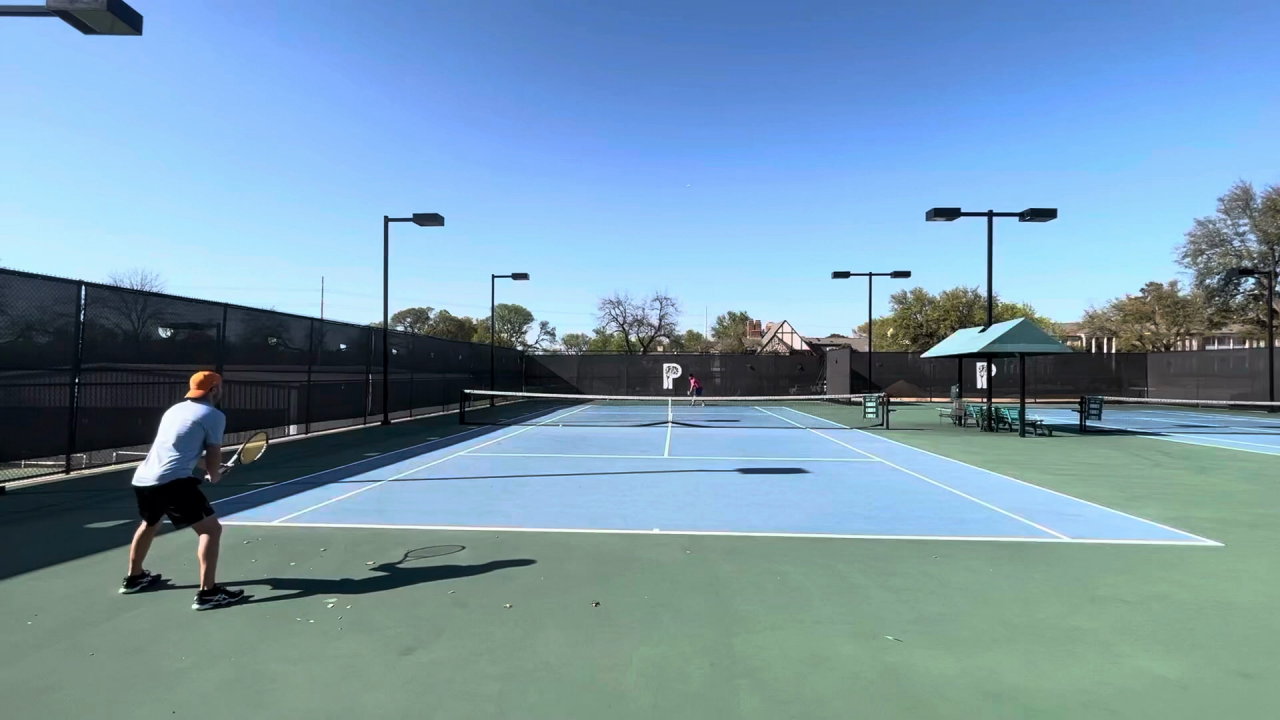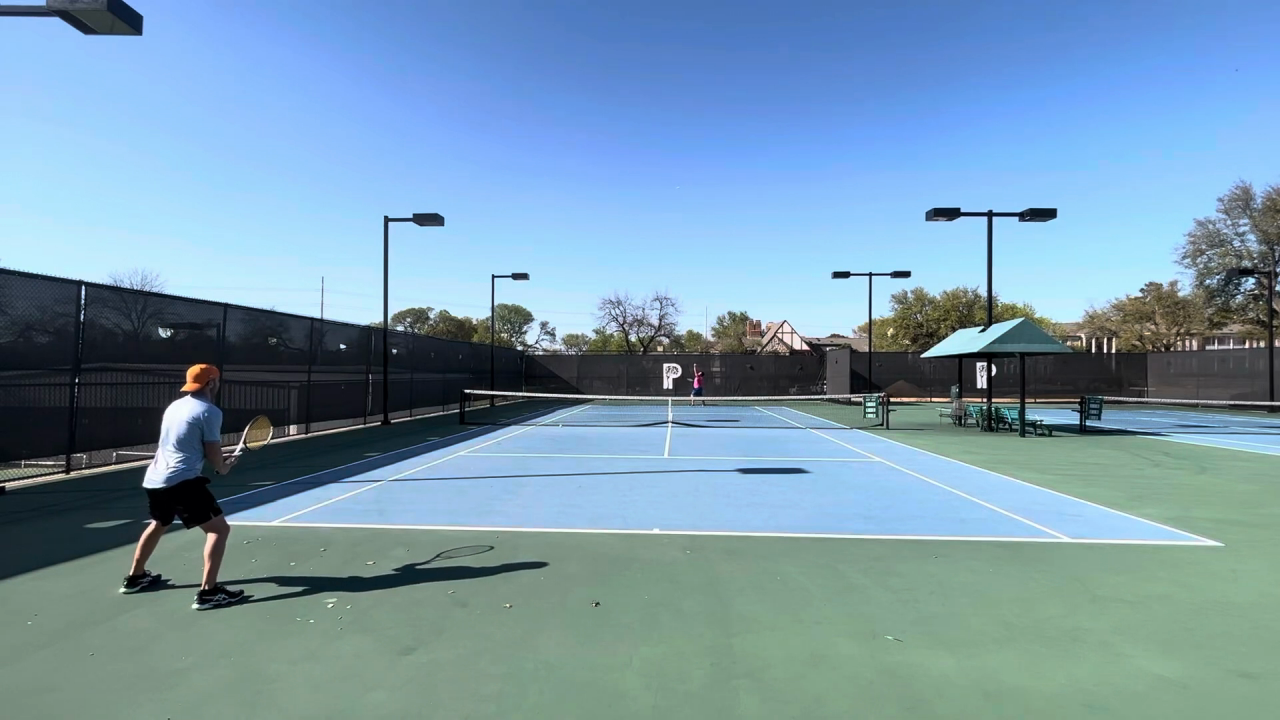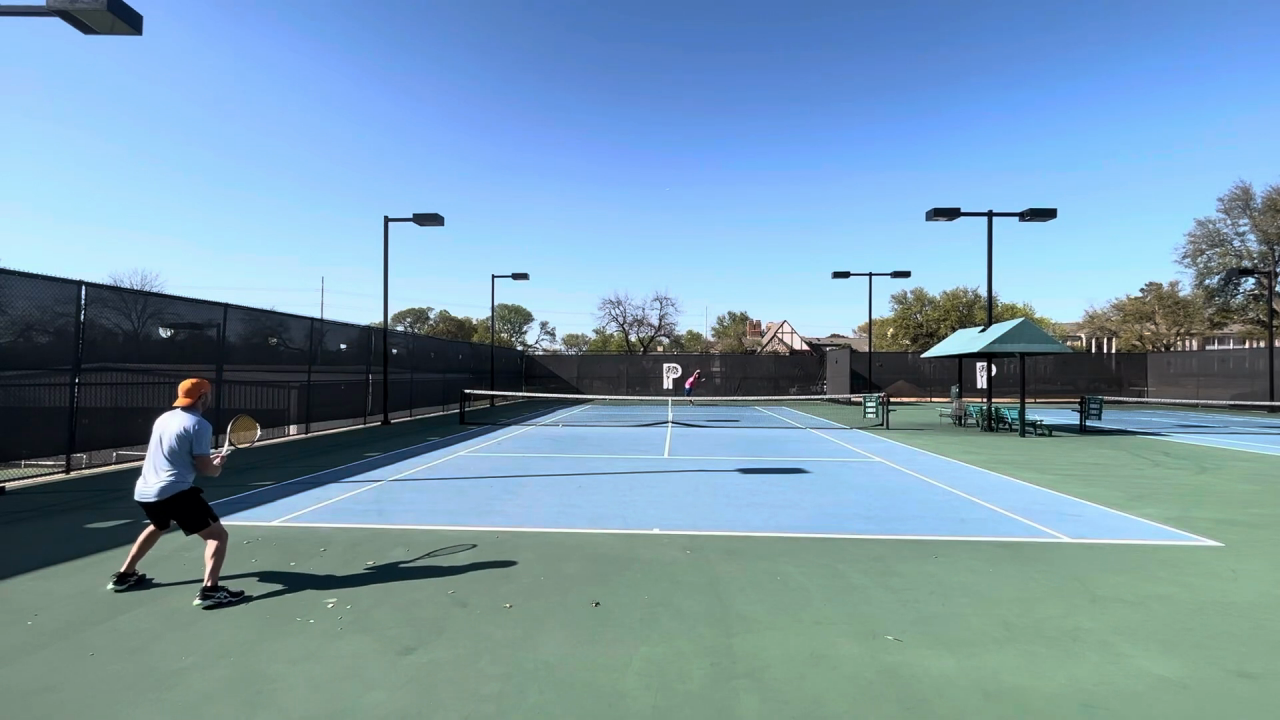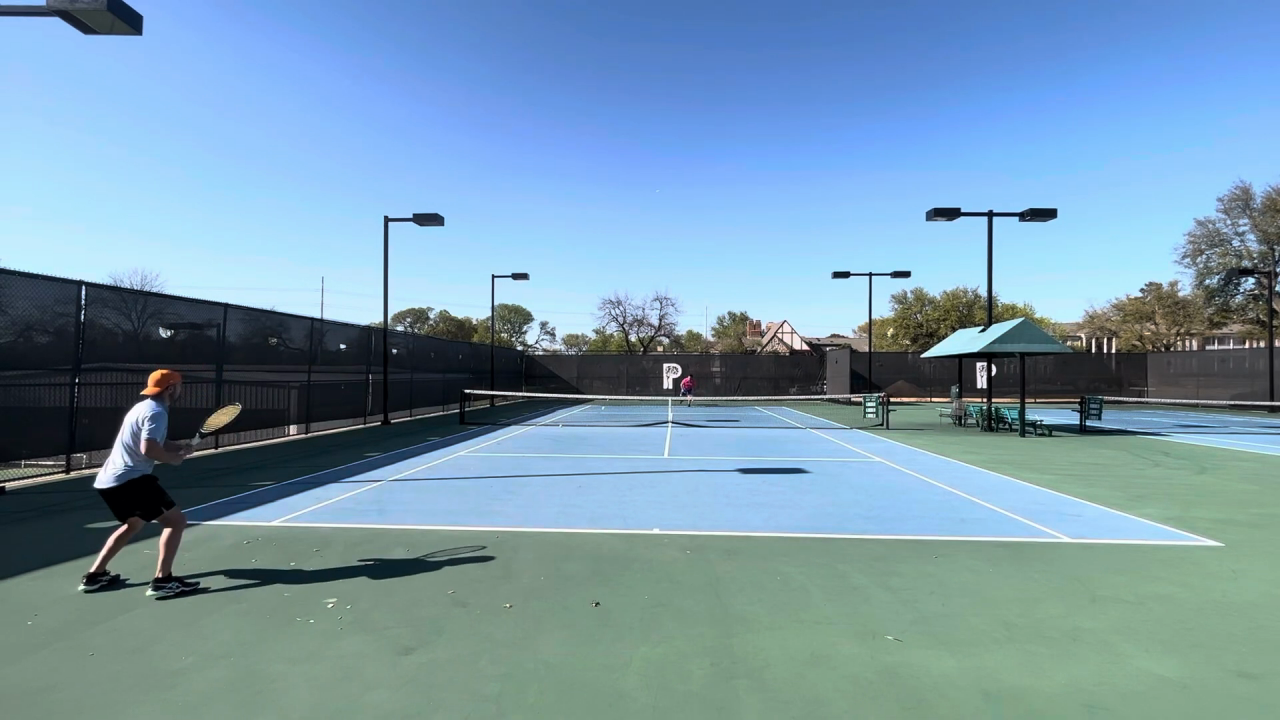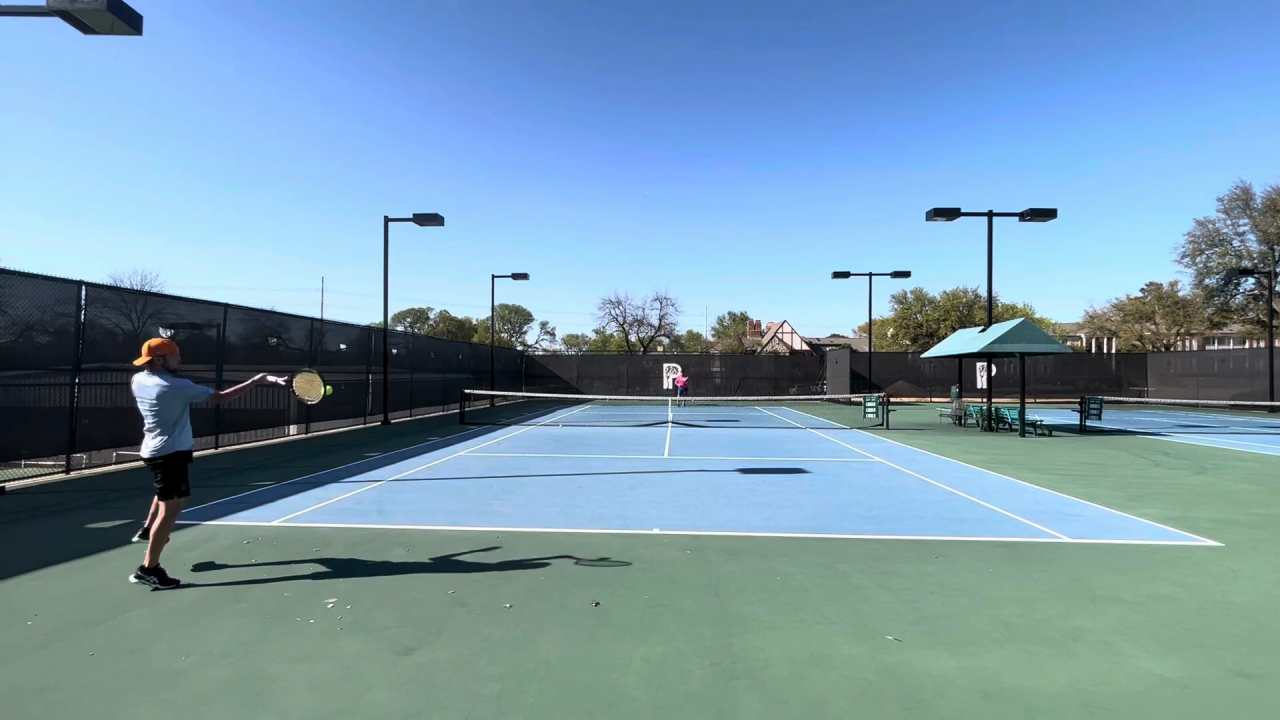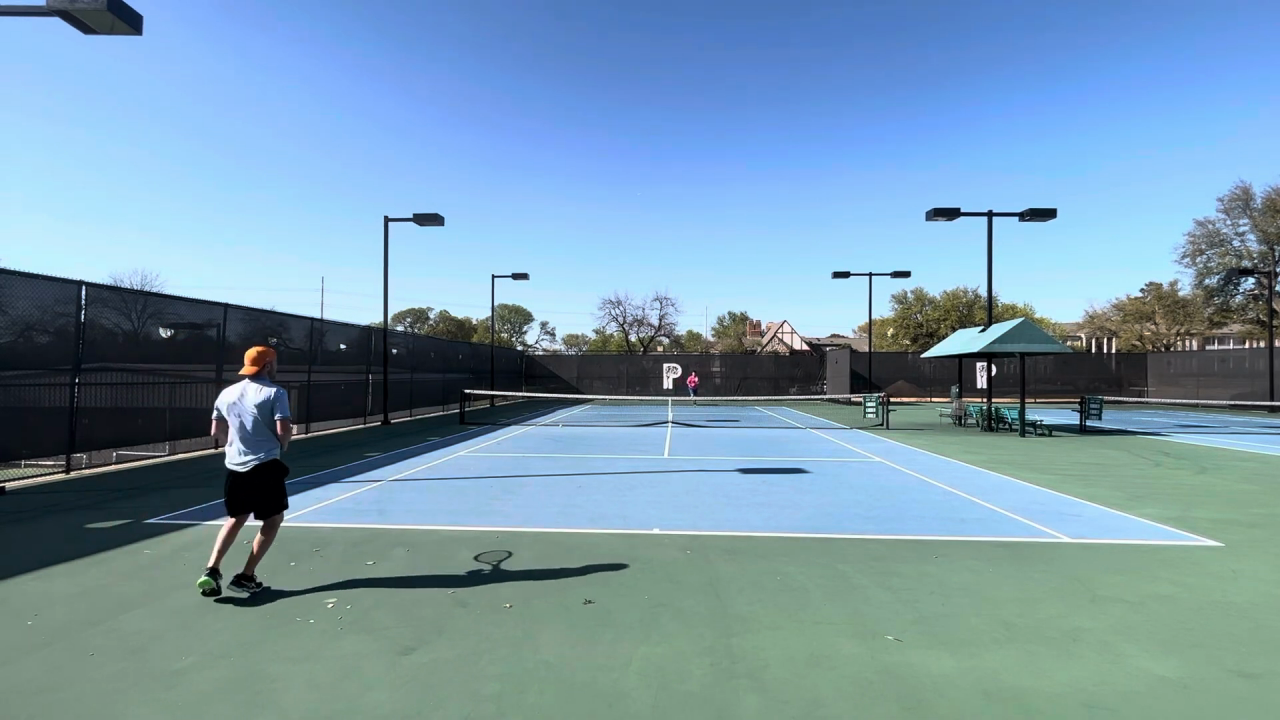
dt=0.7s
person 1, frame 1
left shoulder: (175, 409)
right shoulder: (214, 416)
right elbow: (212, 457)
left wrist: (208, 466)
right wrist: (214, 475)
left hip: (142, 478)
right hip: (171, 481)
left knee: (149, 524)
right knee: (211, 529)
left ankle: (134, 577)
right ankle: (208, 592)
person 1, frame 2
left shoulder: (175, 406)
right shoulder: (209, 411)
right elbow: (213, 454)
left wrist: (219, 459)
right wrist: (223, 467)
left hip: (154, 479)
right hip: (182, 481)
left knee: (158, 525)
right knee: (219, 529)
left ankle: (135, 577)
right ankle: (208, 592)
person 1, frame 3
left shoulder: (164, 418)
right shoulder: (199, 425)
right elbow: (203, 468)
left wrist: (208, 458)
right wrist: (216, 467)
left hip: (144, 491)
right hip: (174, 492)
left knee: (158, 526)
right knee: (217, 535)
left ankle: (124, 574)
right ankle: (210, 589)
person 1, frame 4
left shoulder: (145, 409)
right shoulder: (156, 412)
left elbow: (150, 449)
right elbow: (148, 450)
left wrist: (180, 451)
right wrist: (177, 456)
left hip: (108, 482)
right hip: (130, 480)
left knee: (133, 524)
right knee: (176, 521)
left ankle: (95, 574)
right ankle: (162, 579)
person 1, frame 5
left shoulder: (138, 381)
right shoulder: (176, 387)
right elbow: (221, 398)
right wrist: (254, 381)
left hip: (155, 451)
right hip: (169, 454)
right knee: (169, 509)
left ankle: (149, 530)
right ankle: (148, 570)
person 1, frame 6
left shoulder: (227, 393)
right shoulder: (276, 393)
left elbow: (216, 432)
right elbow: (284, 431)
right wrist: (283, 444)
left hip: (235, 467)
right hip: (265, 466)
left knee: (234, 519)
right knee: (272, 522)
left ankle: (212, 570)
right ankle: (245, 577)
